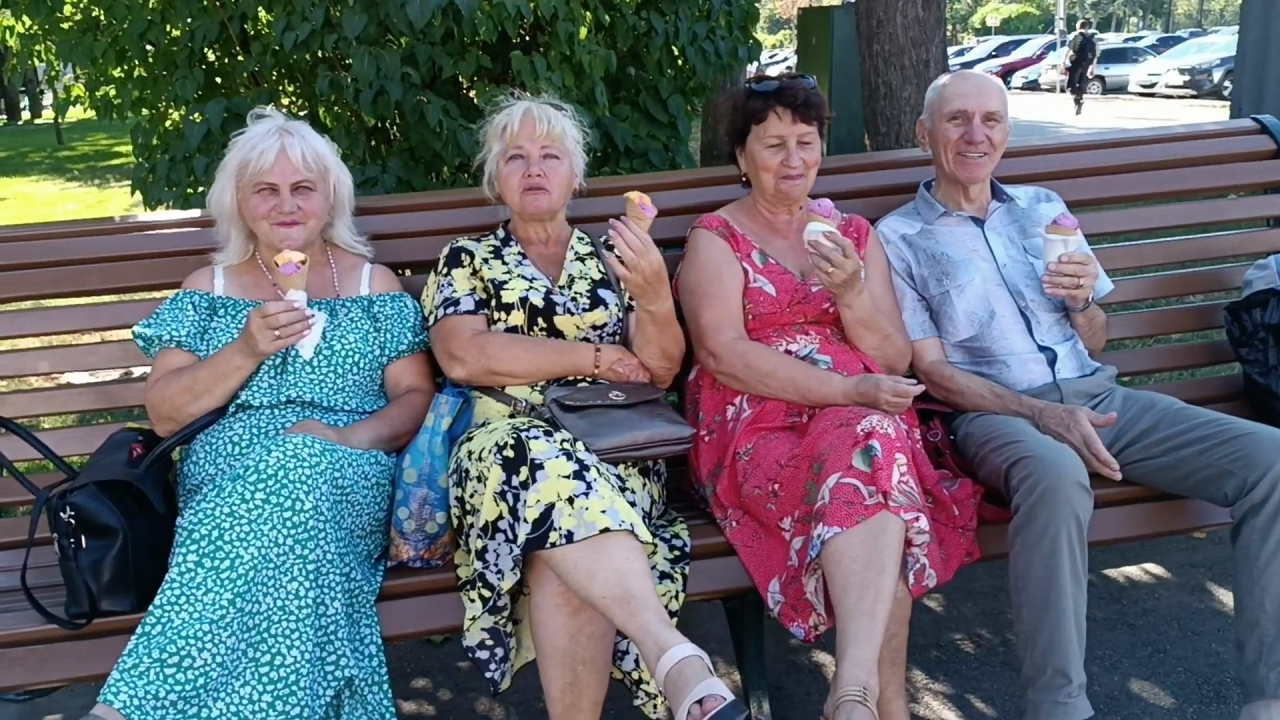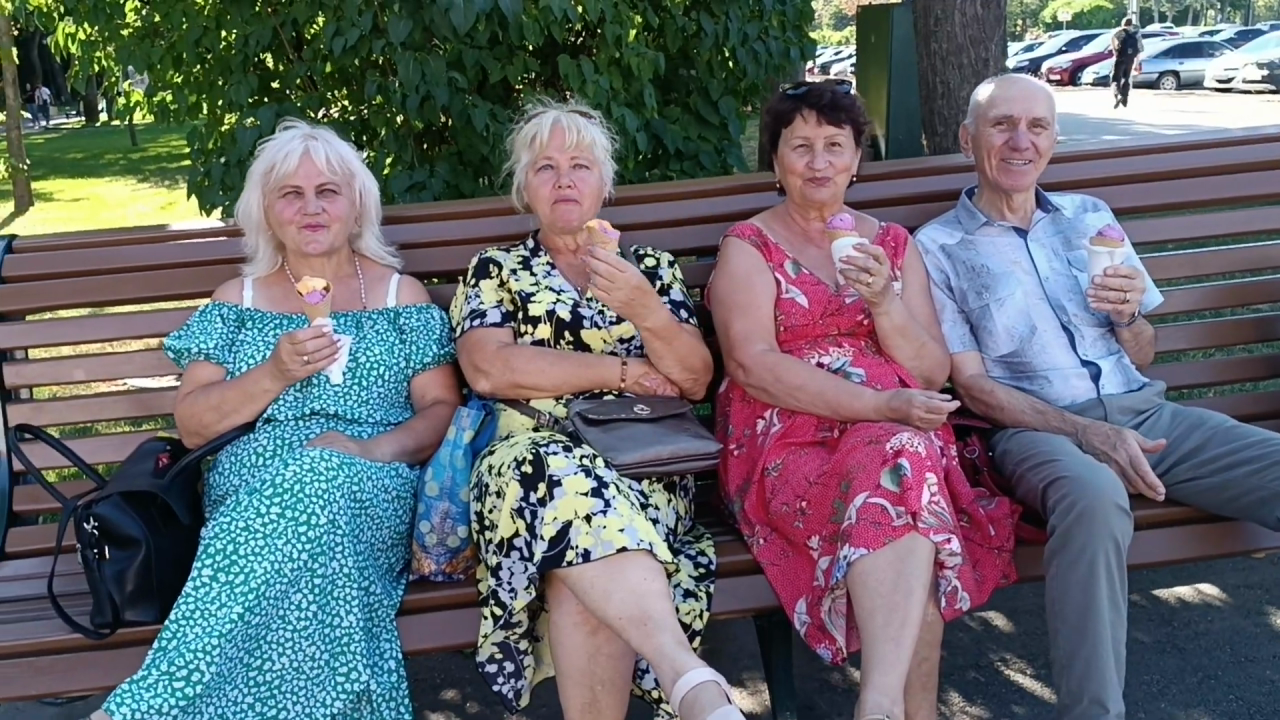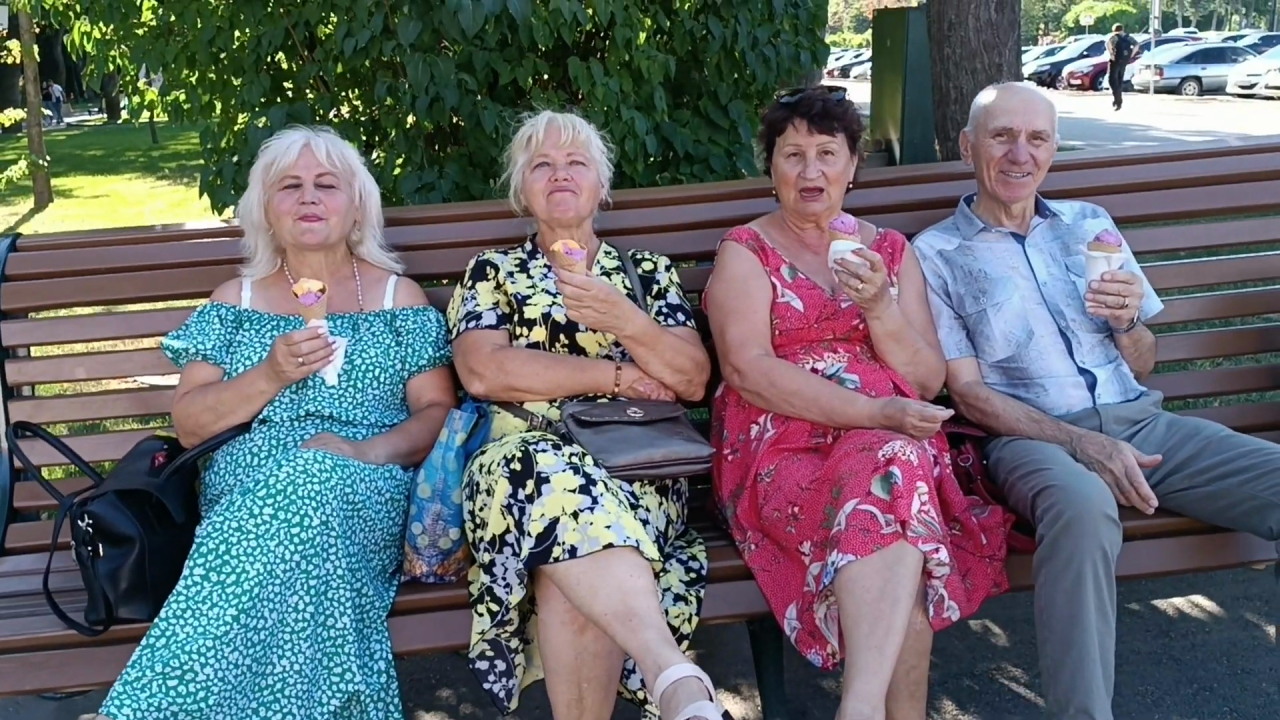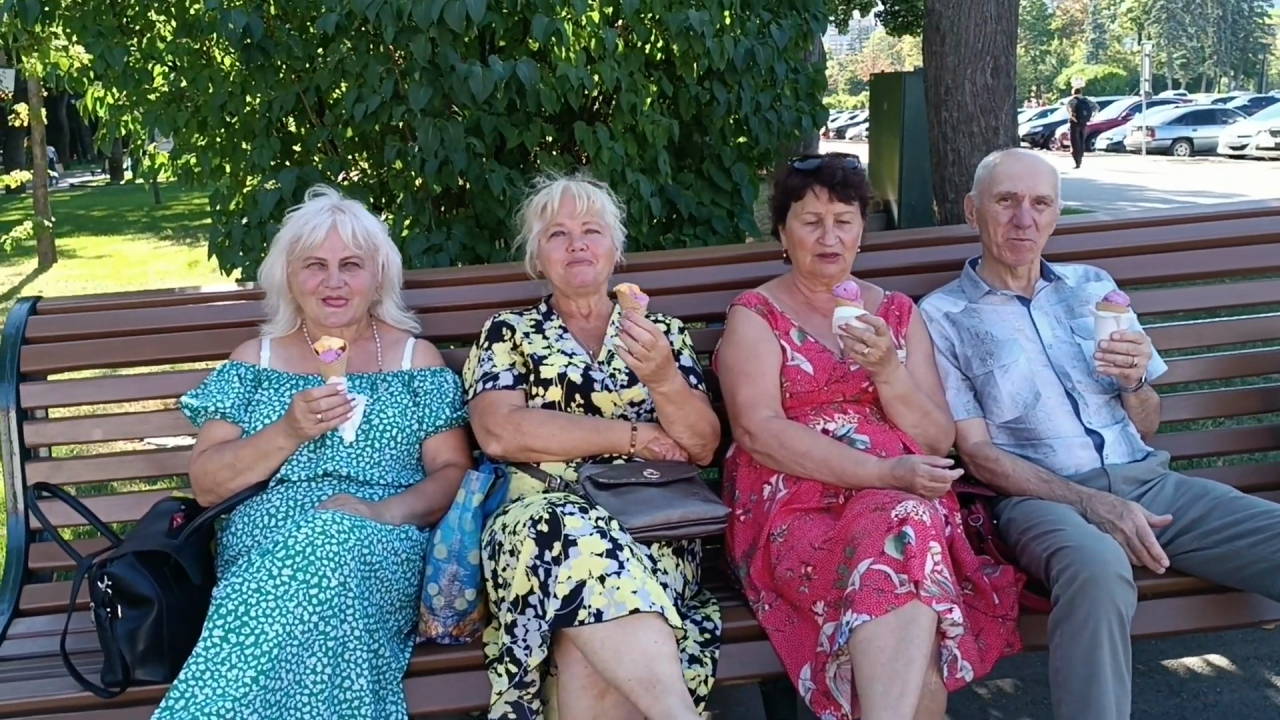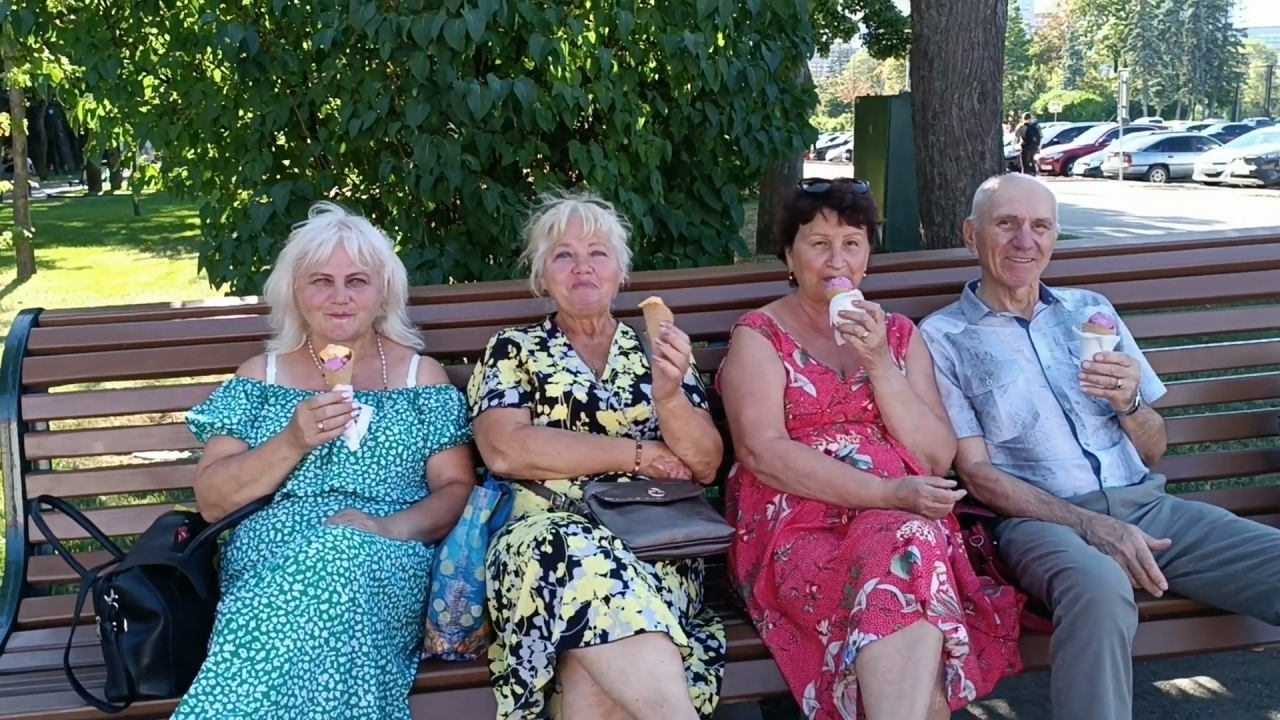
dt=1s
person 1, frame 1
left shoulder: (1044, 207)
right shoulder: (899, 238)
right elbow: (933, 370)
left wrist: (1081, 303)
right wrist: (1044, 414)
left hip: (1097, 395)
right hip: (995, 412)
right knee: (1056, 476)
person 1, frame 2
left shoulder: (1091, 216)
right shoulder: (938, 247)
right elbow: (972, 385)
left wrist: (1127, 317)
right wrist: (1086, 432)
left hip: (1145, 412)
right hip: (1036, 427)
right knee: (1095, 497)
person 1, frame 3
left shoulder: (1090, 223)
right shoulder: (936, 254)
right elbow: (969, 392)
left wrist: (1126, 323)
right wrist: (1083, 443)
left hip: (1140, 421)
right hip: (1032, 436)
right knee: (1083, 505)
person 1, frame 4
left shoulder: (1093, 285)
right shoulder: (943, 316)
right elbow: (978, 453)
left wrist: (1134, 383)
right wrist: (1091, 503)
left hip: (1149, 480)
right hip: (1042, 496)
right knee: (1099, 567)
person 1, frame 5
left shoulder: (1091, 310)
right shoulder: (944, 337)
left elbow: (1153, 450)
right elbow: (977, 473)
left wrist: (1128, 403)
right wrist: (1090, 525)
left hip: (1146, 503)
right hip: (1041, 518)
right knee: (1099, 588)
person 2, frame 1
left shoulder: (855, 233)
right shoulder: (716, 237)
left elbow: (894, 360)
right elbow: (723, 355)
left wrist: (851, 293)
right wrist: (847, 390)
left hip: (863, 413)
right hip: (757, 424)
left knee: (869, 445)
right knee: (869, 452)
person 2, frame 2
left shoulder: (893, 243)
right shoulder: (747, 247)
left elbow: (932, 374)
right elbow: (754, 368)
left wrist: (882, 302)
right wrist: (881, 407)
left hip: (895, 431)
right hip: (787, 440)
left knee: (899, 463)
right knee: (901, 474)
person 2, frame 3
left shoulder: (891, 249)
right shoulder: (745, 251)
left elbow: (928, 381)
right elbow: (748, 372)
left wrist: (879, 307)
right wrist: (876, 413)
left hip: (891, 437)
right hip: (782, 445)
left knee: (888, 469)
right knee: (893, 478)
person 2, frame 4
left shoulder: (897, 311)
right shoulder: (755, 315)
left elbow: (937, 440)
right elbow: (759, 433)
left wrist: (887, 370)
right wrist: (883, 472)
left hip: (900, 496)
right hip: (794, 505)
left knee: (904, 530)
right knee: (904, 544)
person 2, frame 5
left shoulder: (899, 333)
right shoulder: (759, 335)
left elbow: (937, 457)
right elbow: (763, 454)
left wrist: (881, 365)
right wrist: (888, 494)
left hip: (902, 517)
right hip: (797, 524)
left knee: (905, 549)
right knee: (907, 562)
person 3, frame 1
left shoulder: (615, 256)
right shoulder: (466, 259)
left elbow: (661, 368)
right elbow: (462, 358)
left wrist: (653, 295)
right wrist: (594, 356)
right hip: (509, 446)
left knee: (565, 563)
right knee: (544, 468)
right ankle: (679, 664)
person 3, frame 2
left shoulder: (650, 266)
right shoulder: (494, 270)
left elbow: (694, 380)
right elbow: (489, 370)
left wrist: (645, 312)
right wrist: (622, 371)
right hip: (533, 458)
left knee: (584, 549)
right knee: (564, 483)
person 3, frame 3
left shoulder: (648, 270)
right shoulder: (492, 271)
left elbow: (694, 380)
right elbow: (484, 373)
left wrist: (624, 321)
right wrist: (616, 375)
right hip: (527, 459)
right knee: (552, 479)
person 3, frame 4
left shoulder: (662, 330)
right shoulder: (508, 333)
left elbow: (702, 446)
right elbow: (500, 433)
left wrist: (662, 378)
right wrist: (633, 435)
right hip: (545, 521)
right knee: (572, 540)
person 3, frame 5
left shoulder: (658, 348)
right shoulder: (513, 350)
left elbow: (705, 466)
right elbow: (505, 451)
left wrist: (671, 396)
right wrist: (638, 454)
right hip: (548, 537)
right knee: (576, 559)
person 4, frame 1
left shoulder: (373, 283)
right shoulder: (207, 289)
left elbow: (417, 397)
right elbow: (165, 415)
left wrist: (351, 438)
right wrist: (247, 350)
left hip: (344, 474)
right hip: (228, 473)
left knee: (301, 470)
right knee: (287, 508)
person 4, frame 2
left shoulder: (401, 294)
right shoulder: (236, 300)
left elbow: (442, 410)
right elbow: (192, 425)
left wrist: (374, 449)
right wrist: (277, 373)
left hip: (370, 489)
right hip: (254, 489)
left knee: (321, 483)
right knee: (309, 513)
person 4, frame 3
left shoulder: (399, 296)
right shoulder: (234, 301)
left elbow: (439, 411)
right elbow: (189, 424)
left wrist: (368, 452)
right wrist: (270, 375)
left hip: (365, 491)
right hip: (249, 487)
left knee: (316, 486)
right knee: (299, 500)
person 4, frame 4
left shoulder: (416, 358)
right shoulder: (254, 360)
left elbow: (454, 473)
right elbow: (206, 485)
left wrist: (385, 512)
right wrist: (288, 432)
left hip: (381, 548)
right hip: (266, 544)
left knee: (335, 542)
right knee: (321, 553)
person 4, frame 5
left shoulder: (421, 374)
right shoulder: (259, 376)
left elbow: (457, 490)
right elbow: (211, 501)
left wrist: (390, 528)
right wrist: (292, 443)
left hip: (384, 563)
right hip: (270, 560)
left knee: (343, 560)
right knee: (331, 568)
